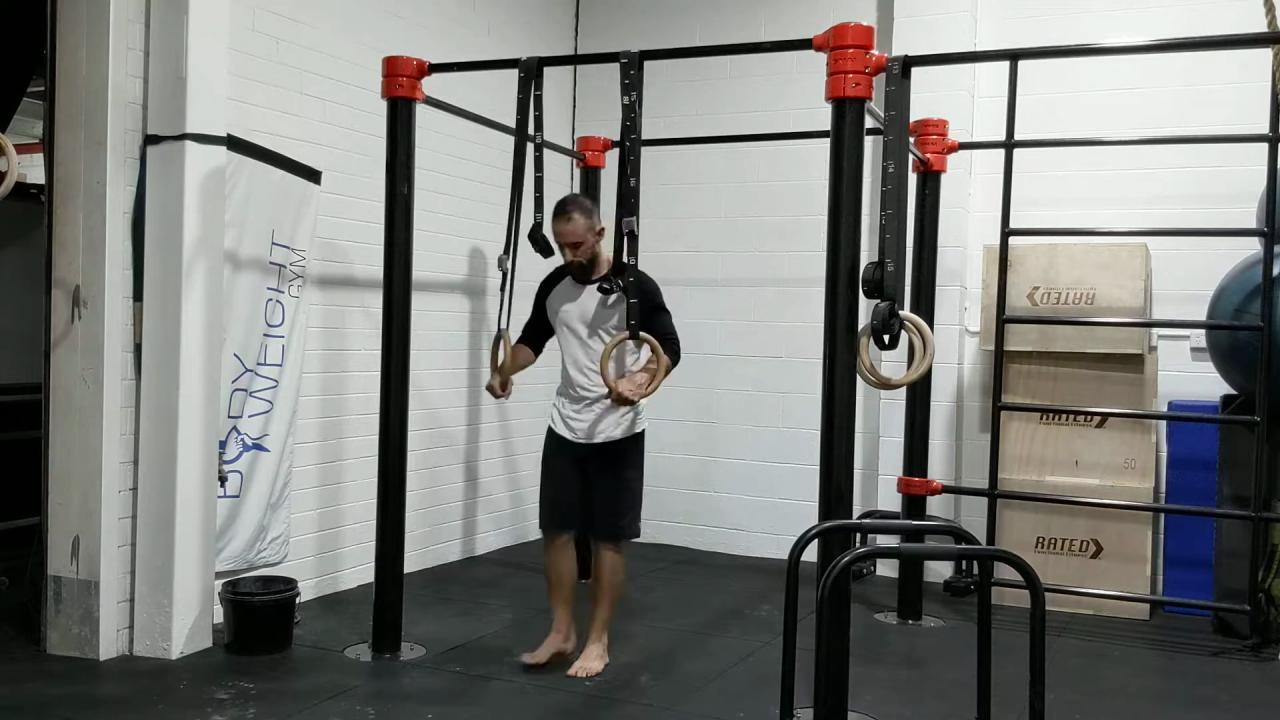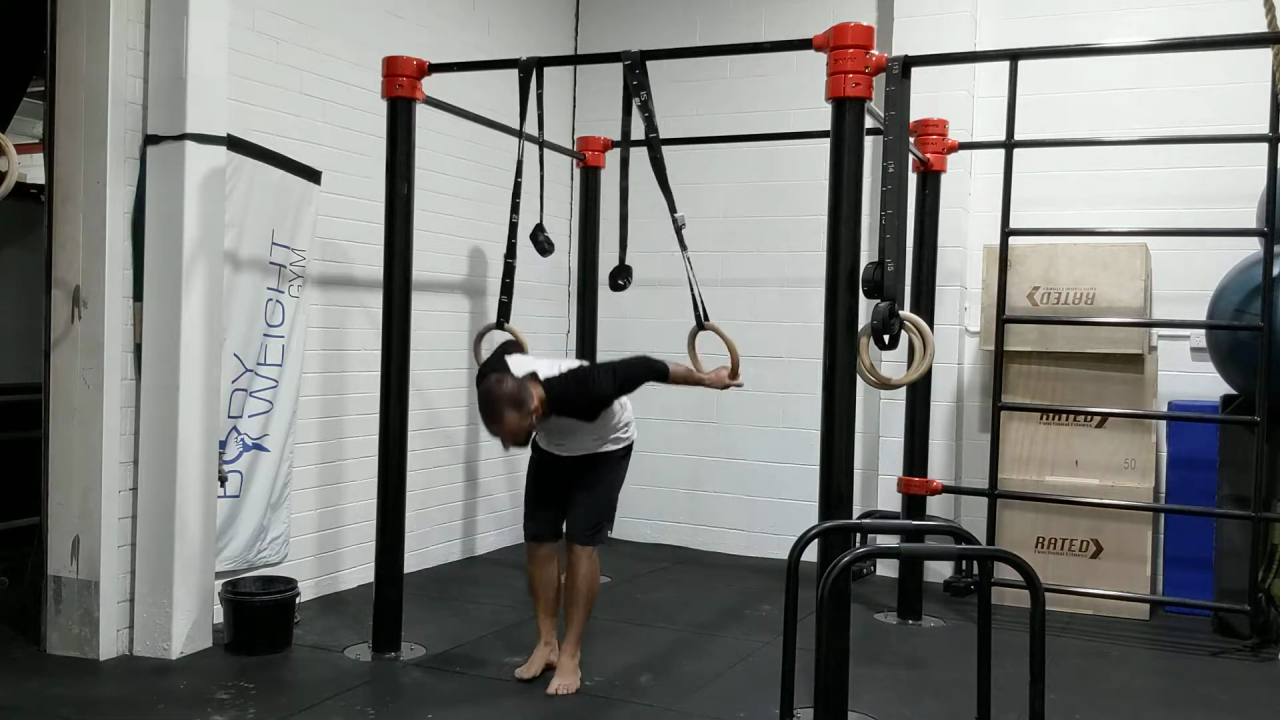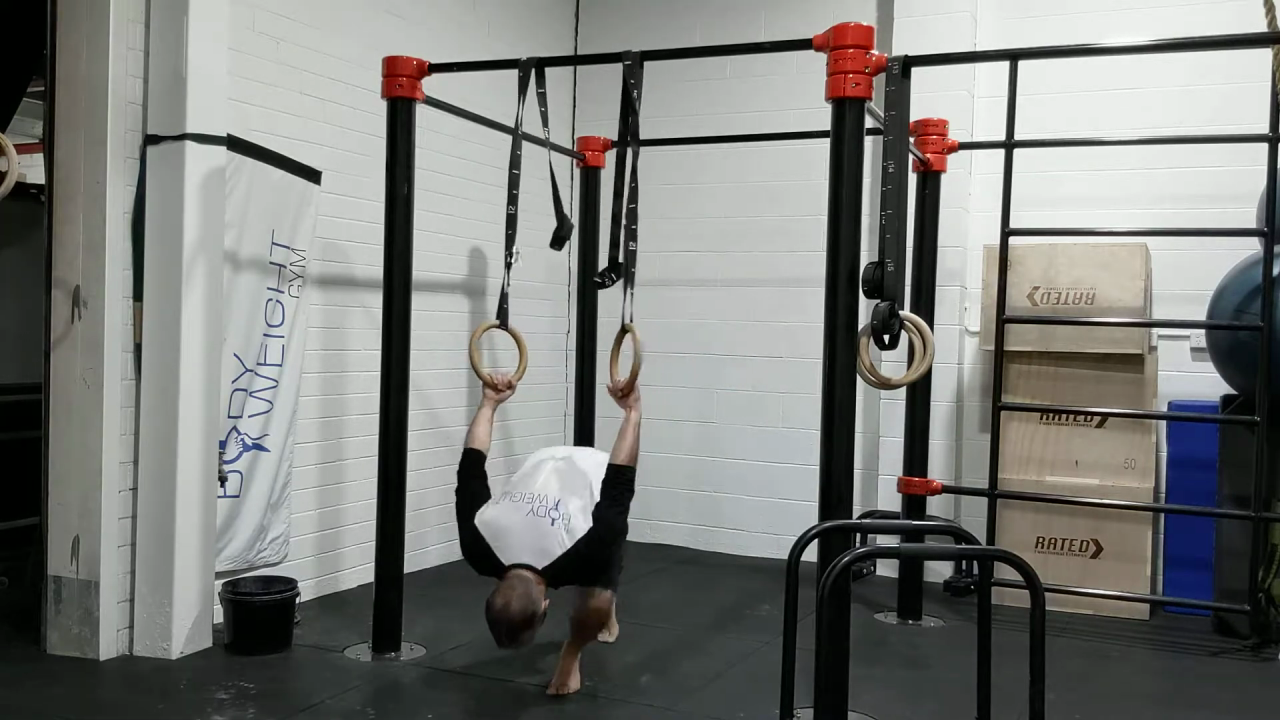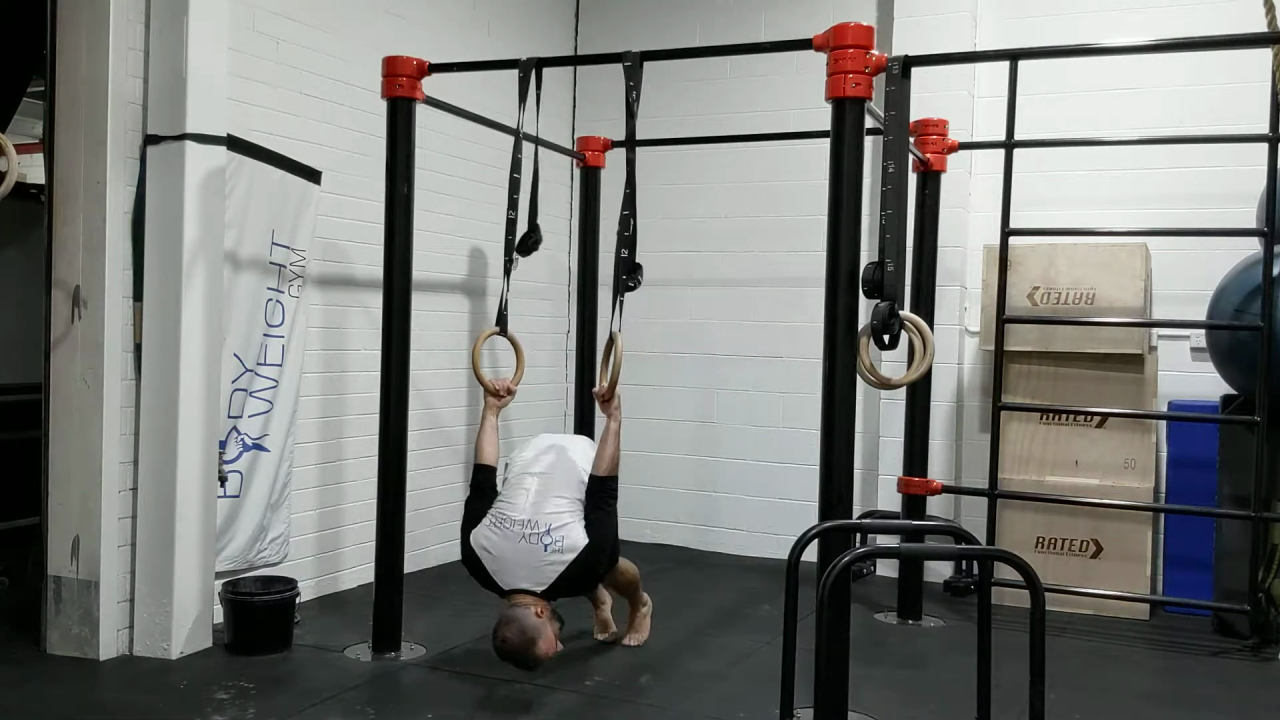
dt=1s
person 1, frame 1
left shoulder: (634, 287)
right shoulder: (553, 286)
left elbow: (667, 346)
right elbow: (533, 339)
left wrist: (641, 379)
right wrist: (505, 371)
left hip: (616, 432)
right hip: (564, 429)
left knee: (608, 539)
right knee: (556, 532)
left ankle: (598, 641)
right ankle: (561, 630)
person 1, frame 2
left shoulder: (583, 392)
right shoulder: (492, 381)
left elbow: (645, 368)
right elbow: (511, 348)
left wrist: (707, 379)
right wrist: (512, 349)
left hip: (603, 448)
right hip: (551, 448)
left knee: (581, 543)
right knee: (537, 540)
left ankle: (569, 656)
right ankle: (546, 645)
person 1, frame 3
left shoulder: (576, 555)
right shoulder: (479, 548)
left elbow: (618, 490)
right elbow: (470, 472)
left wrist: (632, 412)
right wrist: (488, 403)
left hip: (596, 474)
left knee: (598, 602)
left ankle: (570, 655)
right ankle: (595, 586)
person 1, frame 4
right shoulder: (481, 561)
left elbow: (603, 494)
right elbow: (481, 485)
left wrist: (613, 419)
right wrist: (491, 411)
left hip: (580, 459)
right hip: (533, 456)
left knee: (607, 566)
left ankle: (640, 605)
right ankle: (599, 602)
